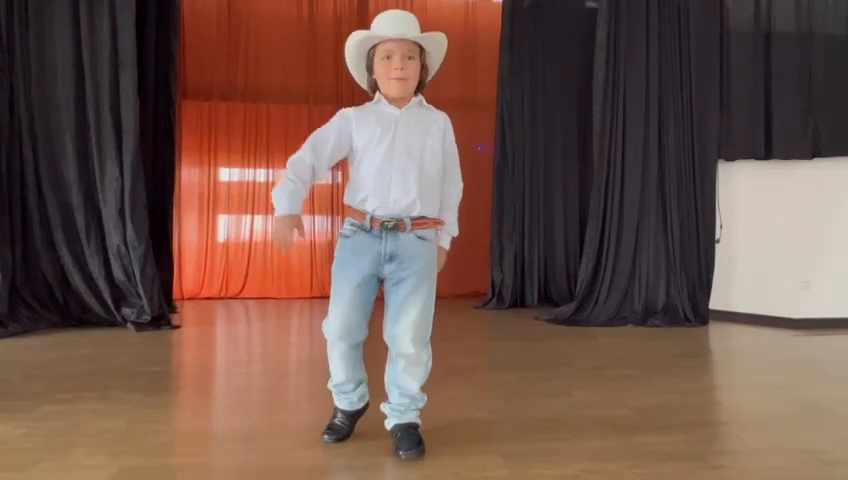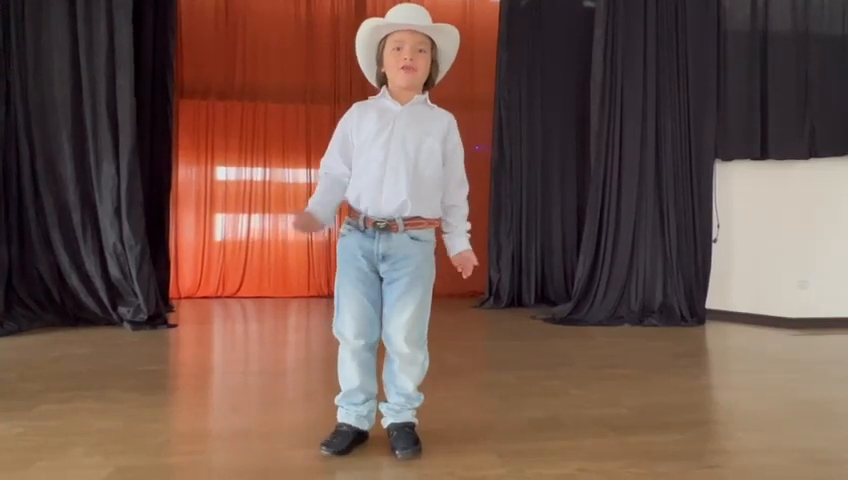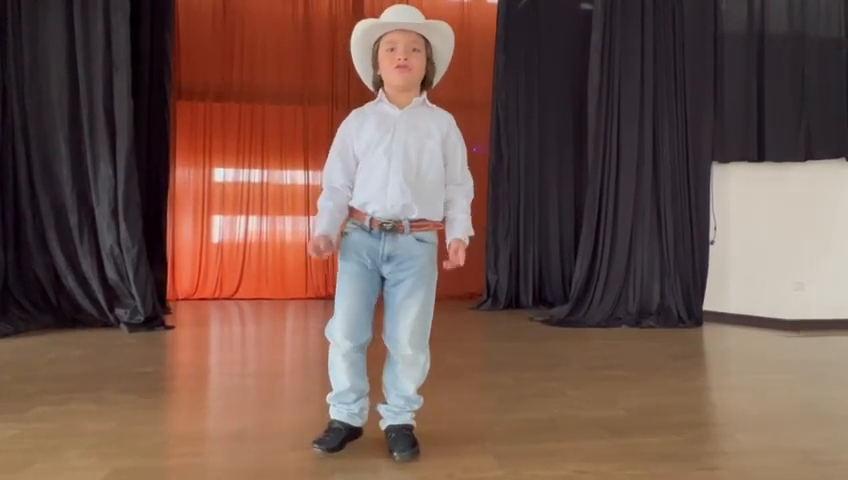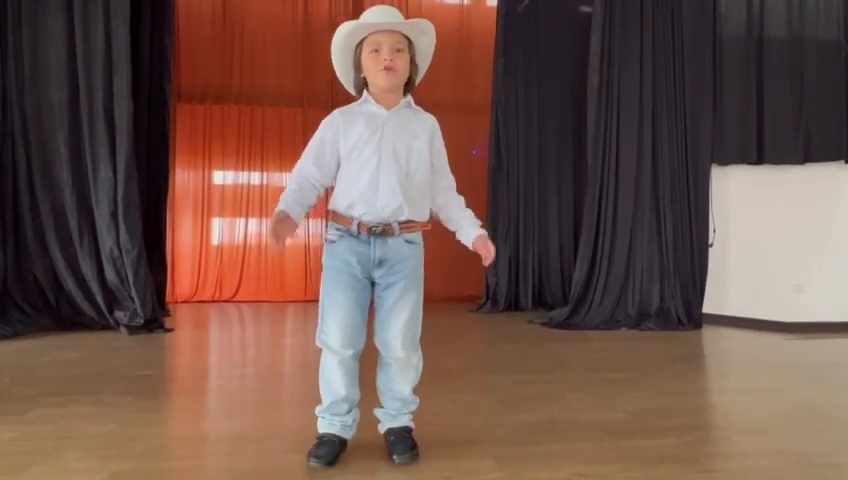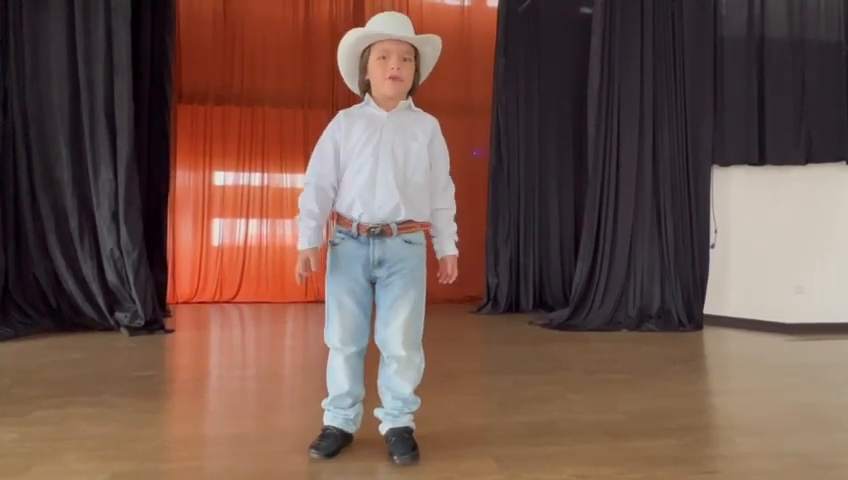
dt=1s
person 1, frame 1
left shoulder: (438, 123)
right shoulder: (353, 120)
left elbow: (450, 187)
right elbow: (307, 160)
left wrist: (444, 238)
right wrist: (287, 205)
left hip: (415, 243)
right hip: (359, 237)
left knee: (410, 338)
right knee: (342, 330)
left ankle: (404, 418)
right ankle: (349, 403)
person 1, frame 2
left shoulder: (442, 122)
right shoulder: (358, 115)
left elbow: (454, 189)
right elbow: (335, 174)
left wrist: (458, 243)
right wrist: (317, 213)
left hip: (412, 242)
right hip: (358, 237)
left knee: (406, 338)
right knee: (354, 334)
left ankle: (401, 419)
right ankle: (354, 419)
person 1, frame 3
left shoulder: (441, 123)
right shoulder: (358, 122)
left elbow: (458, 186)
right elbow: (337, 185)
left wrist: (459, 234)
right wrist: (325, 232)
left hip: (416, 244)
right hip: (360, 239)
left knee: (408, 341)
right knee: (346, 333)
left ankle: (399, 421)
right ankle: (347, 417)
person 1, frame 4
left shoulder: (425, 125)
right shoulder: (340, 121)
left elbow: (443, 190)
right elbow: (309, 176)
left wrist: (472, 232)
right wrist: (287, 211)
left hip: (404, 246)
right hip: (347, 242)
left knee: (401, 344)
right knee: (339, 341)
left ankle: (398, 424)
right ankle: (334, 427)
person 1, frame 5
left shoulder: (427, 127)
right shoulder: (345, 123)
left elbow: (441, 193)
right elbow: (319, 184)
left wrist: (447, 247)
right wrist: (309, 240)
left hip: (405, 246)
right hip: (349, 242)
left knee: (401, 342)
right knee: (344, 338)
left ankle: (398, 423)
right ankle: (340, 421)
